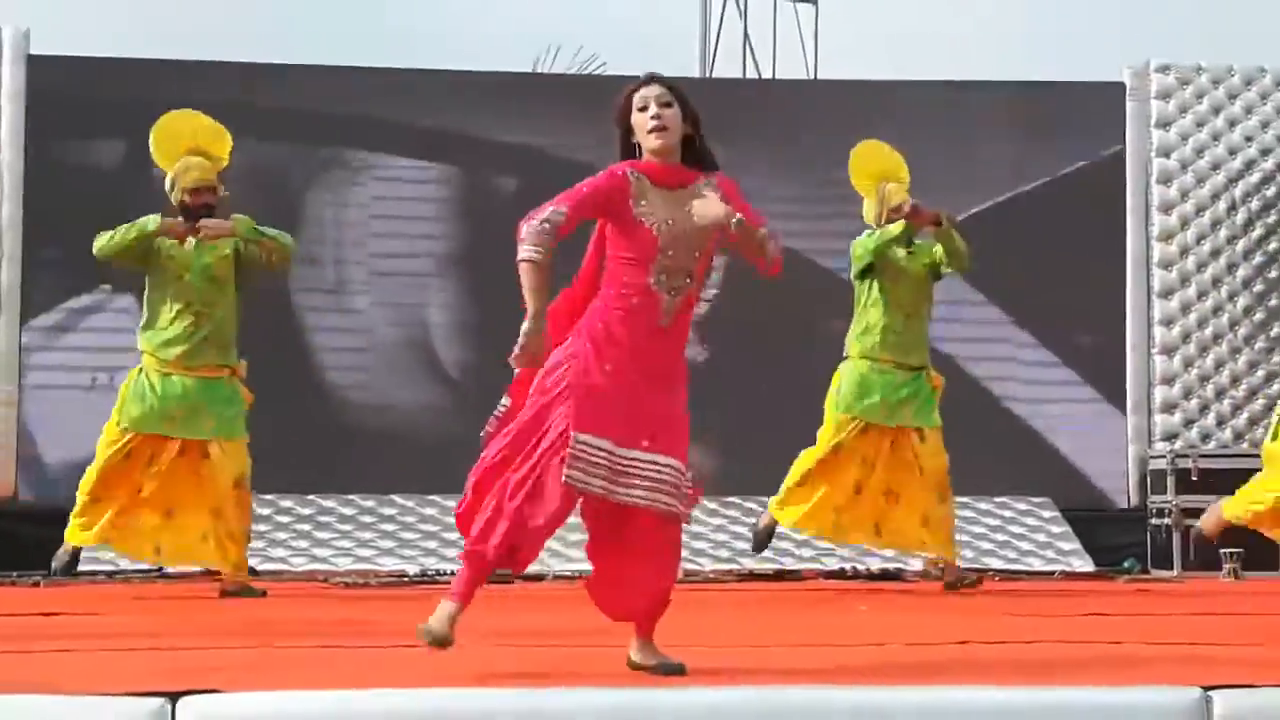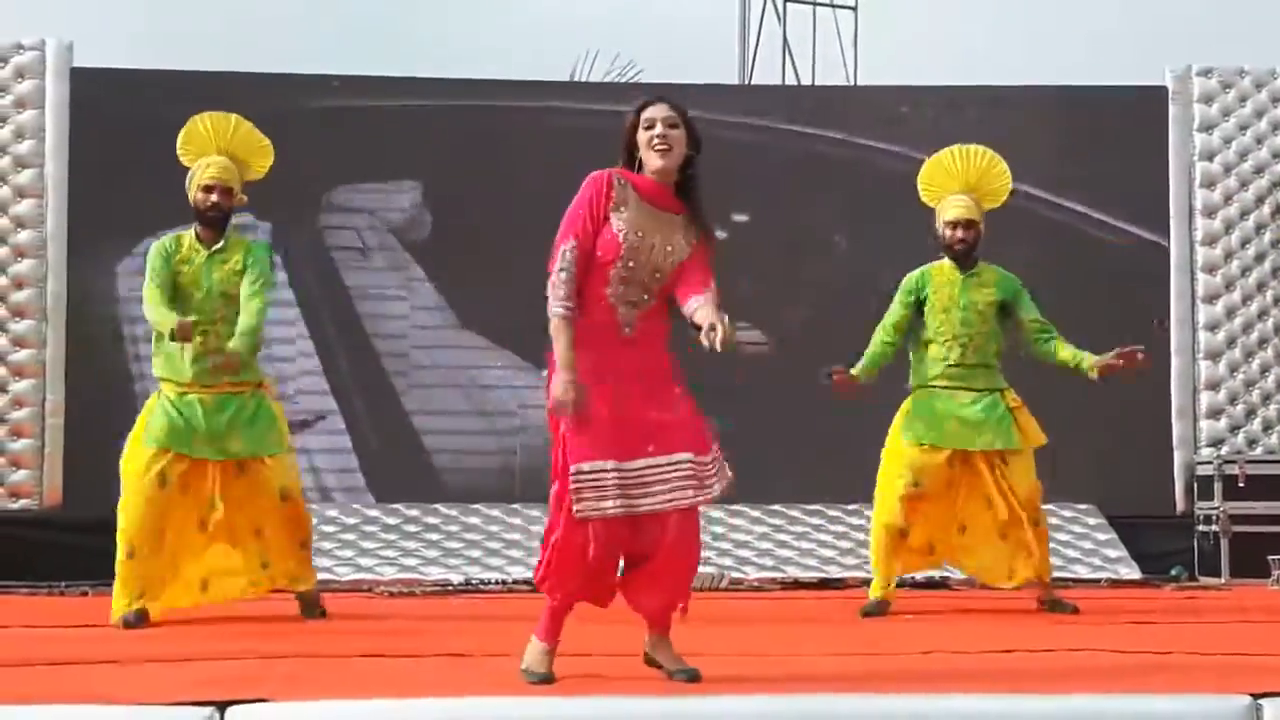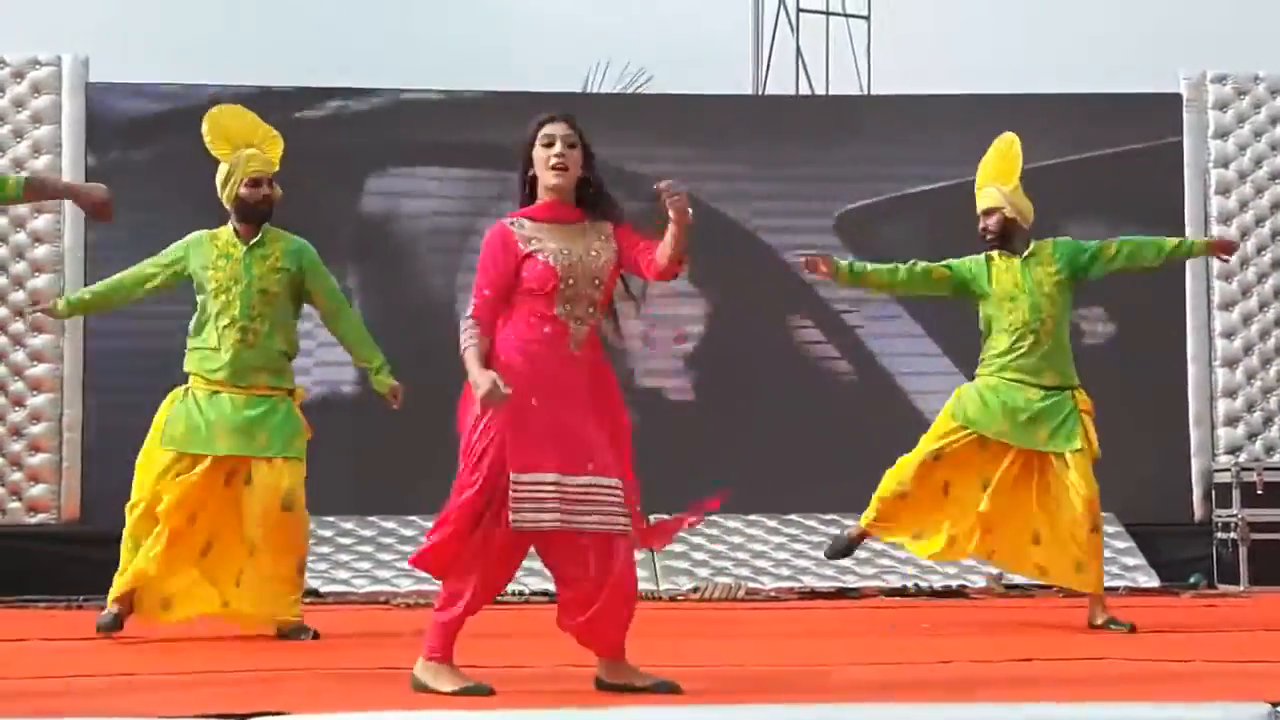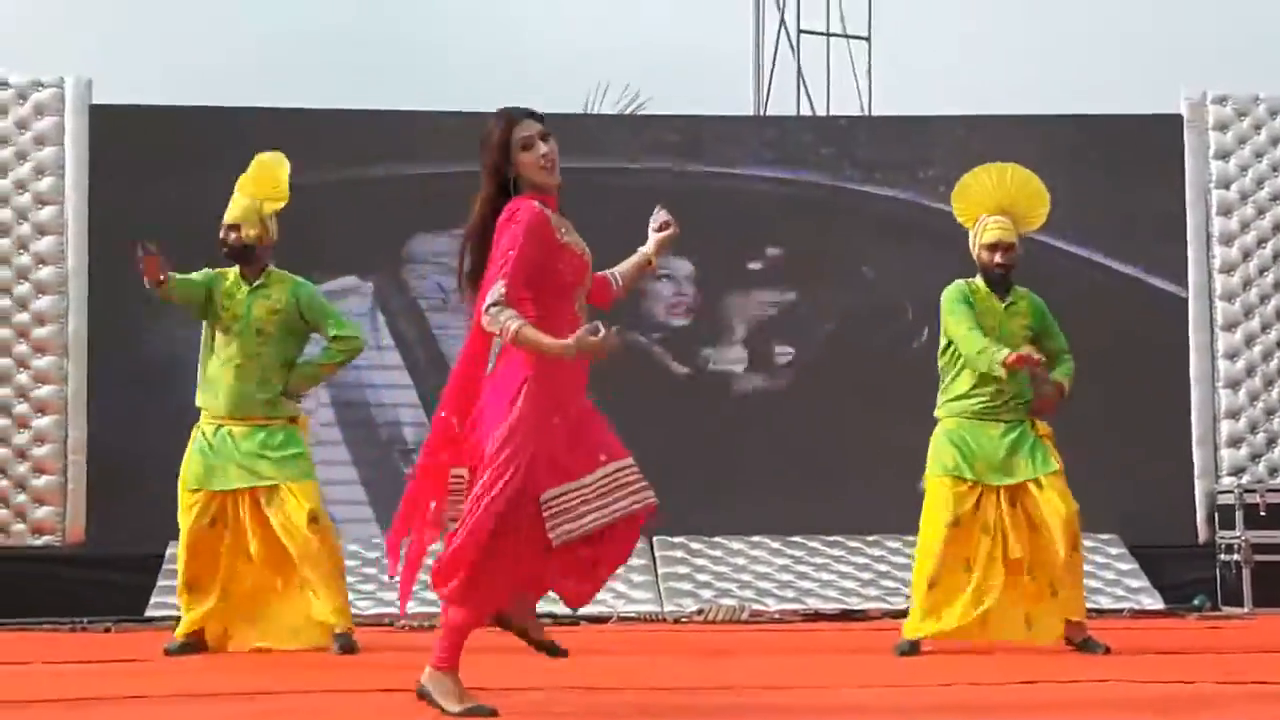
dt=1s
person 1, frame 1
left shoulder: (718, 187)
right shoulder: (617, 183)
left elbow: (770, 260)
right elbow: (537, 226)
left wrist: (733, 221)
right wrist: (536, 312)
left hip: (661, 372)
right hip: (599, 355)
left knee: (651, 510)
right knee: (538, 477)
left ankle: (642, 642)
right ankle: (456, 601)
person 1, frame 2
left shoulder: (690, 226)
right shoulder: (603, 188)
left elbow: (693, 288)
right elbow: (562, 279)
left wrist: (712, 319)
right wrist: (563, 369)
left hip: (651, 377)
right hip: (585, 374)
left knee: (672, 513)
right knee: (590, 513)
left ankle: (658, 639)
right ankle: (544, 639)
person 1, frame 3
left shoulder: (607, 230)
right shoulder: (510, 234)
left elbow: (661, 267)
right elbow: (474, 321)
left wrist: (680, 222)
right wrist: (480, 376)
left hip: (584, 397)
right hip: (518, 394)
left knee: (600, 532)
right knee: (495, 525)
left ankle: (613, 662)
right ankle: (433, 659)
person 1, frame 4
left shoulder: (550, 219)
right shoulder: (525, 216)
left elbow: (593, 293)
right elbow: (497, 313)
left wrist: (651, 250)
right wrist: (565, 347)
left hip: (558, 395)
right hip: (528, 394)
left knee: (610, 517)
right knee: (503, 532)
left ankle: (521, 602)
person 2, frame 1
left shoulder: (235, 241)
right shoulder: (156, 242)
left elbow: (285, 251)
right elbow: (103, 248)
left wrist: (240, 228)
right wrist: (156, 227)
left hip: (215, 386)
right hip: (157, 380)
left knee: (229, 481)
right knee: (113, 462)
left ankle: (233, 575)
right ankle: (77, 539)
person 2, frame 2
left shoulder: (252, 253)
right shoulder: (165, 248)
left elbow: (256, 306)
right elbow: (154, 300)
left wrist: (237, 347)
right wrist: (175, 326)
left hip: (242, 401)
right hip: (177, 402)
left knee: (282, 496)
right knee: (150, 503)
left ankle: (301, 583)
right ankle: (135, 599)
person 2, frame 3
left shoulder: (296, 251)
right shoulder: (198, 248)
left elbow: (338, 314)
right elbow: (138, 282)
left wrist: (377, 371)
right wrist: (73, 304)
left hip: (271, 407)
right hip: (203, 401)
left knee: (279, 510)
right knee: (158, 498)
left ankle: (284, 614)
right ankle: (127, 597)
person 2, frame 4
left shoulder: (295, 291)
right shoulder: (210, 284)
left elbow: (349, 339)
right elbow: (176, 289)
left wrist: (301, 379)
right wrist: (157, 276)
left hip: (274, 436)
right hip: (214, 437)
left knee: (309, 526)
right knee: (201, 538)
left ankle: (333, 624)
right ankle: (201, 626)
person 3, frame 1
left shoulder: (927, 250)
right shoulder: (866, 246)
left elbow: (960, 260)
right elbow: (873, 251)
left wrist: (942, 227)
right wrist: (908, 223)
left hip: (914, 379)
right hip: (866, 374)
left knee: (930, 469)
right knee: (832, 452)
left ankle: (948, 565)
right ankle: (774, 515)
person 3, frame 2
left shoulder: (1003, 281)
right shoulder: (920, 280)
left elbow: (1041, 335)
right elbow: (889, 334)
left wrist: (1095, 363)
right wrist: (859, 373)
left hip: (990, 405)
right hip: (930, 403)
left knee: (1019, 495)
right knee: (901, 492)
left ankle: (1044, 589)
right ankle: (882, 588)
person 3, frame 3
left shoulder: (1062, 253)
right shoulder: (976, 269)
left elbow: (1128, 254)
right elbow: (912, 279)
left wrist: (1197, 246)
right wrist: (844, 271)
left hip: (1055, 403)
right hip: (993, 395)
left knee: (1080, 503)
right knee: (927, 460)
left ankle: (1097, 609)
right ankle: (864, 529)
person 3, frame 4
left shoulder: (1033, 305)
right shoulder: (959, 298)
left elbow: (1062, 359)
right elbow: (968, 342)
left wrist: (1056, 384)
right wrist: (1009, 357)
left hip: (1020, 436)
right hip: (962, 435)
left knee: (1059, 525)
right knee: (944, 536)
left ankle: (1073, 628)
right ankle: (918, 629)
